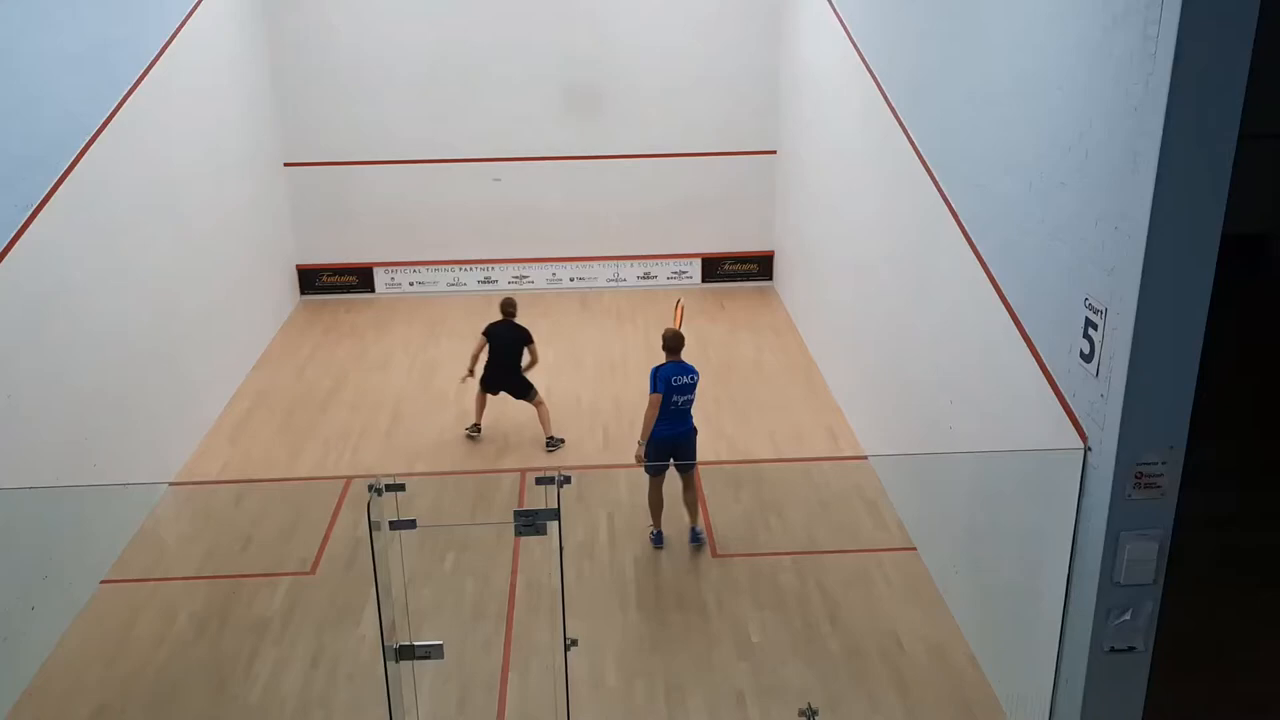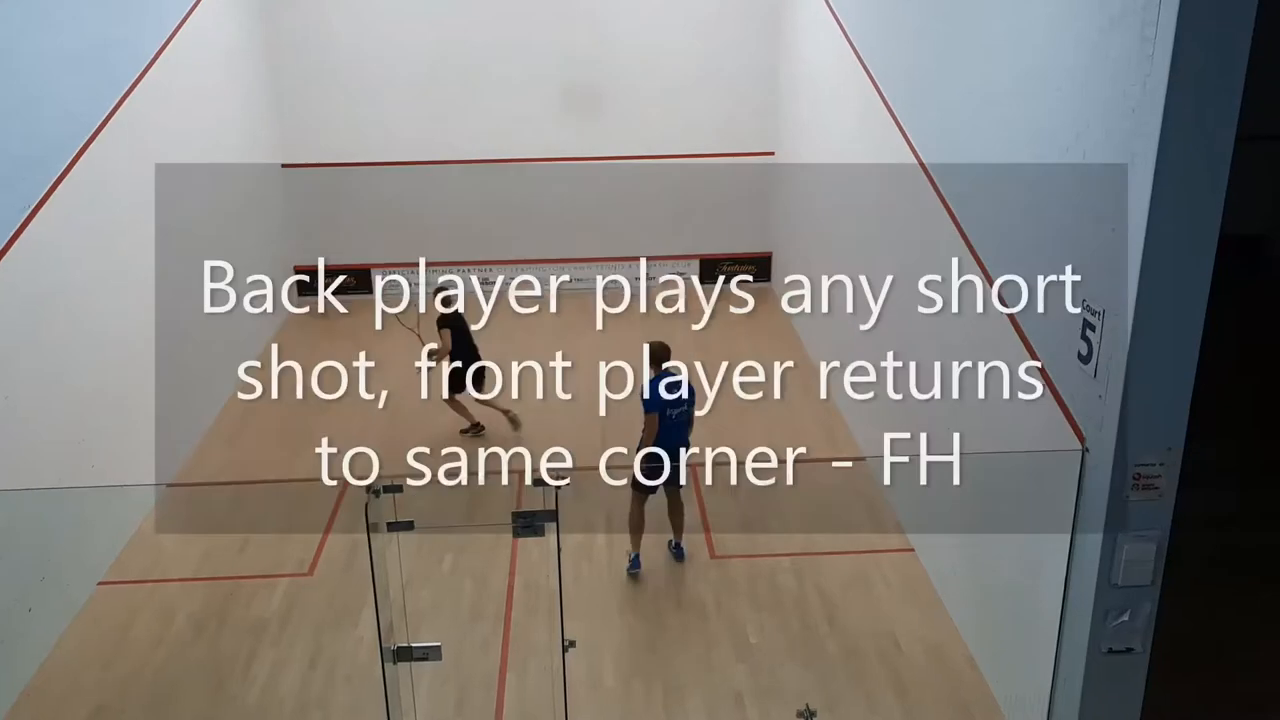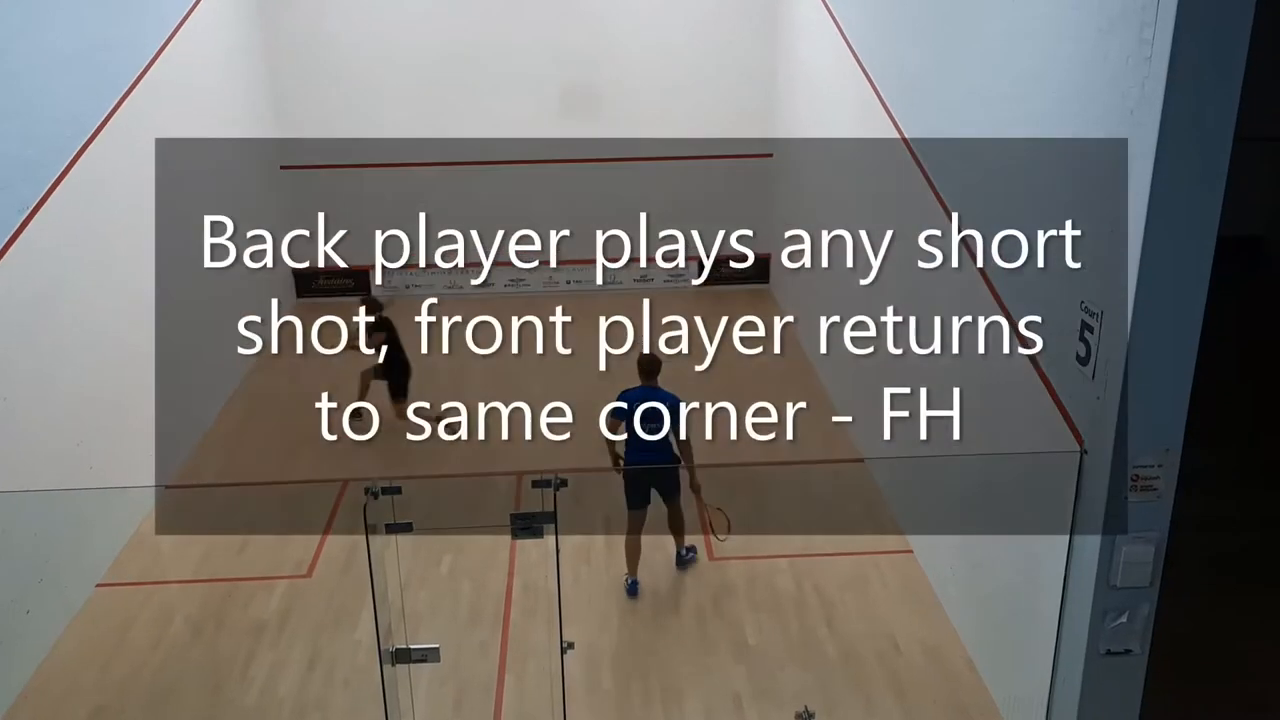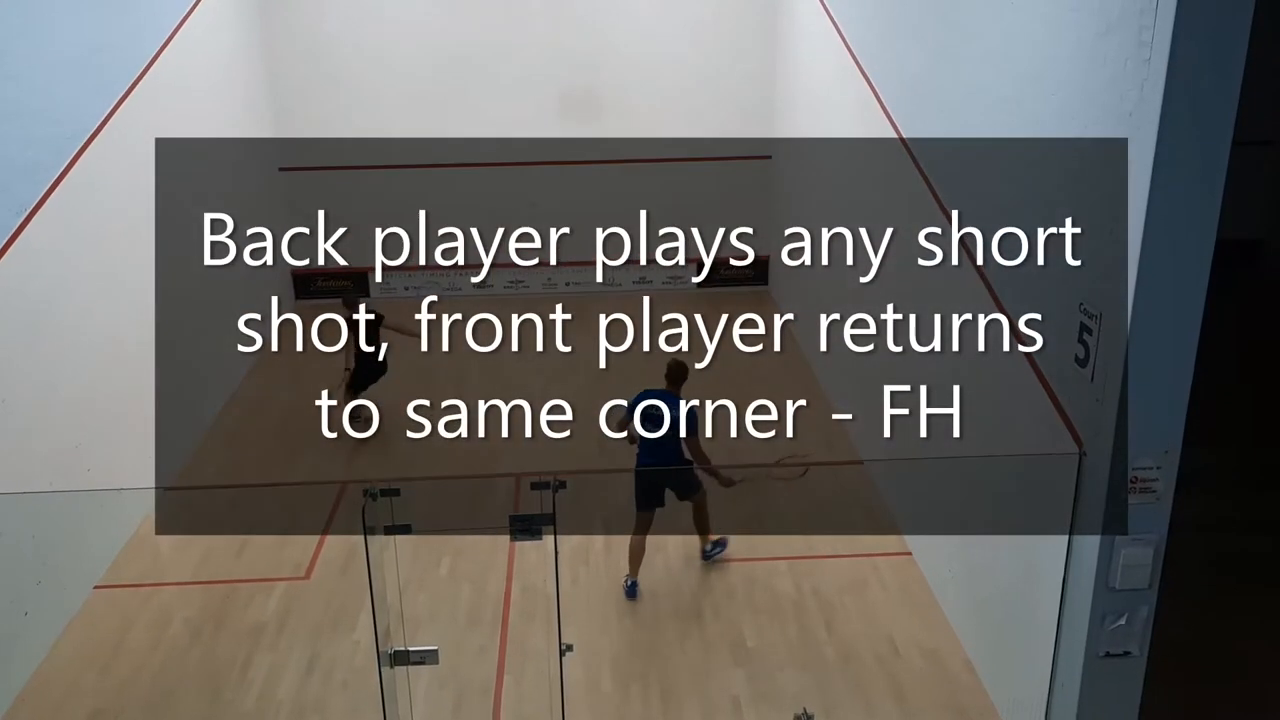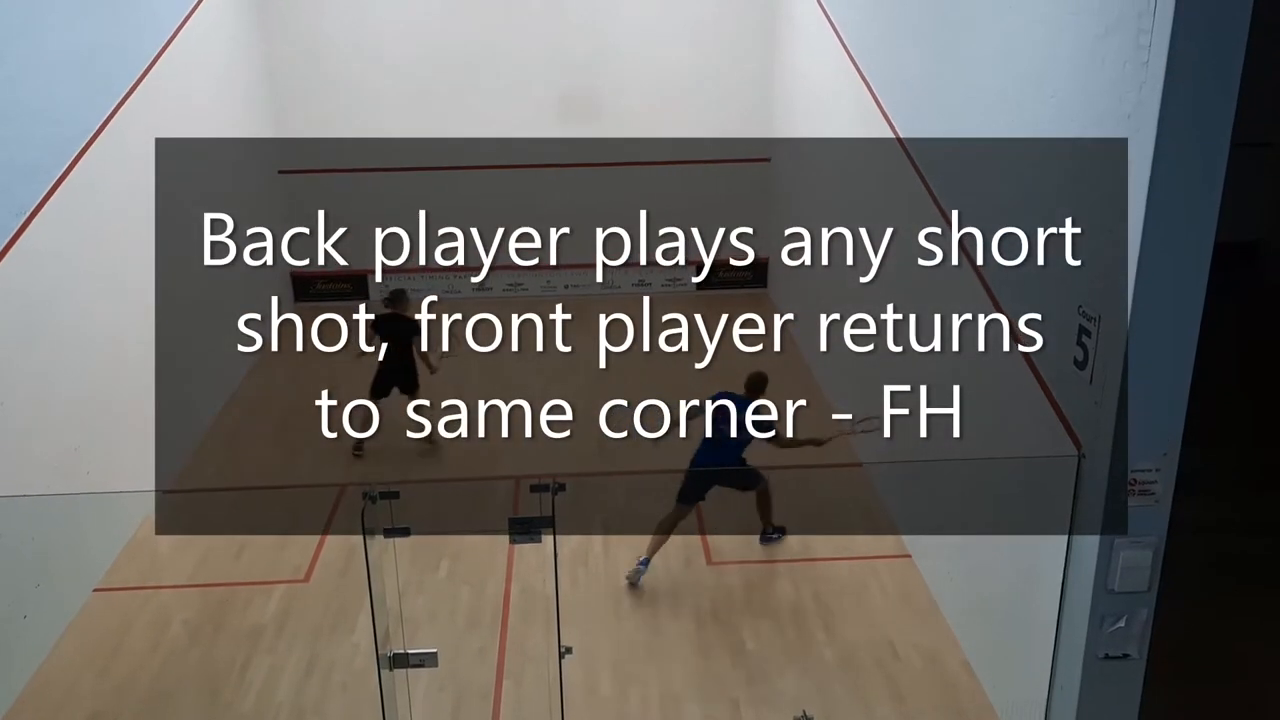
dt=0.4s
person 1, frame 1
left shoulder: (660, 372)
right shoulder: (693, 373)
left elbow: (653, 408)
left wrist: (641, 443)
left hip: (660, 437)
right hip: (685, 435)
left knee: (656, 484)
right knee: (689, 481)
left ankle: (657, 532)
right ankle: (695, 529)
person 1, frame 2
left shoulder: (652, 387)
right shoulder: (685, 384)
left elbow: (651, 427)
right elbow: (690, 419)
left wrist: (641, 459)
left hip: (655, 453)
right hip: (678, 450)
left knee: (637, 501)
right knee: (674, 497)
left ankle: (634, 557)
right ankle: (677, 545)
person 1, frame 3
left shoulder: (626, 398)
right shoulder: (672, 401)
left elbow: (610, 431)
right elbow: (682, 441)
left wrist: (613, 455)
right wrist: (693, 475)
left hip: (634, 467)
right hip: (664, 465)
left knee: (634, 524)
right knee: (674, 506)
left ankle: (632, 580)
right ankle: (681, 553)
person 1, frame 4
left shoulder: (645, 397)
right shoulder: (686, 412)
left elbow: (622, 425)
right elbow: (696, 453)
left wrist: (632, 438)
right wrist: (719, 477)
left hip: (646, 469)
right hip: (675, 468)
left knee: (641, 527)
right knee: (700, 498)
left ankle: (632, 582)
right ankle: (707, 547)
person 1, frame 5
left shoulder: (725, 399)
right shoulder: (762, 418)
left elbow: (697, 413)
right elbow: (782, 442)
right wrist: (811, 442)
left hip: (702, 463)
right hip: (730, 468)
left knee: (677, 513)
right knee: (763, 485)
left ankle: (644, 560)
right ankle: (768, 531)
